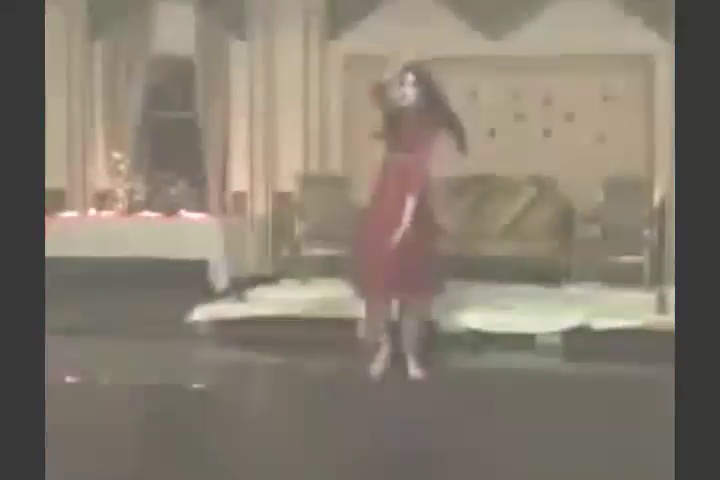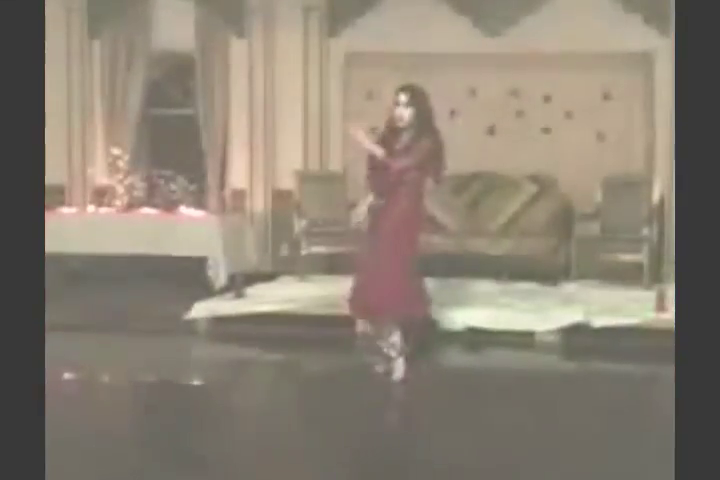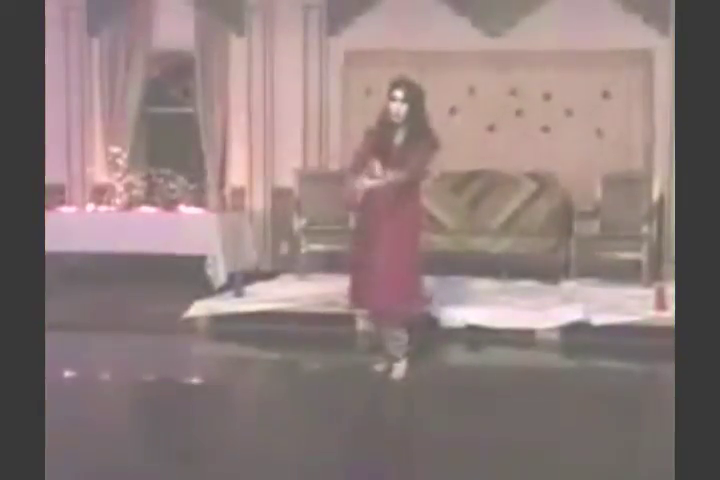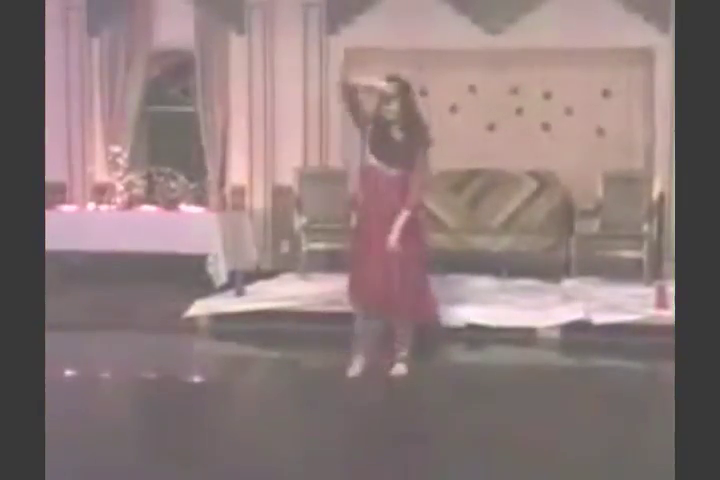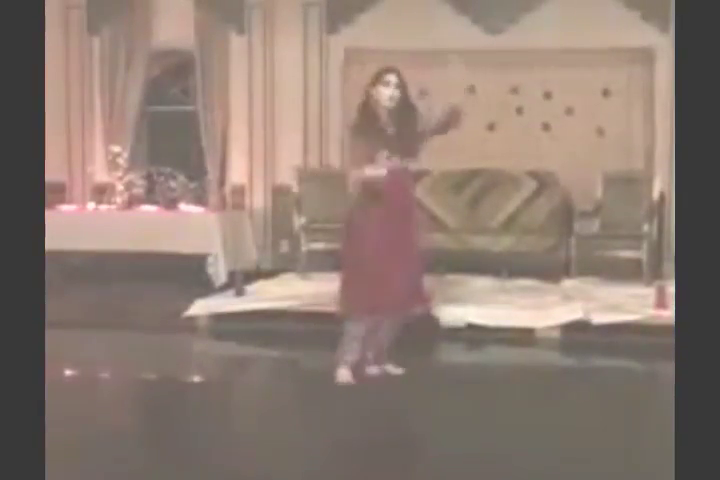
dt=0.5s
person 1, frame 1
left shoulder: (423, 122)
right shoulder: (395, 116)
left elbow: (419, 170)
right elbow: (378, 92)
left wrist: (409, 215)
right wrist: (395, 78)
left hip: (412, 205)
right hip: (386, 200)
left knee: (411, 281)
right knee: (377, 274)
left ankle: (411, 355)
right ankle: (380, 346)
person 1, frame 2
left shoulder: (426, 142)
right shoulder: (388, 139)
left elbow: (398, 167)
right elbow: (375, 177)
left wrist: (368, 145)
right wrist: (367, 201)
left hip: (404, 217)
right hip: (382, 216)
left knee: (382, 282)
right knee: (377, 283)
left ankle: (395, 354)
right ankle: (390, 350)
person 1, frame 3
left shoulder: (423, 141)
right shoulder: (374, 136)
left elbow: (410, 174)
right elbow: (356, 167)
left wrist: (376, 181)
right wrist: (360, 177)
left hip: (401, 216)
right hip: (372, 214)
left knee: (392, 283)
right knee: (372, 285)
left ankle: (399, 355)
right ankle: (390, 352)
person 1, frame 4
left shoulder: (417, 139)
right shoulder: (371, 128)
left elbow: (416, 184)
right elbow: (348, 91)
left wrist: (400, 224)
right wrist: (373, 86)
left hip: (403, 220)
right hip: (371, 219)
left knee: (404, 289)
right knee: (368, 286)
left ankle: (401, 356)
right ankle: (361, 353)
person 1, frame 5
left shoulder: (407, 128)
right shoulder: (362, 130)
left elbow: (447, 122)
right elbow: (359, 171)
right wrist: (370, 172)
left hip: (401, 216)
right hip: (372, 216)
left knee: (401, 288)
right knee: (367, 289)
left ankle: (374, 358)
right ankle: (346, 362)
